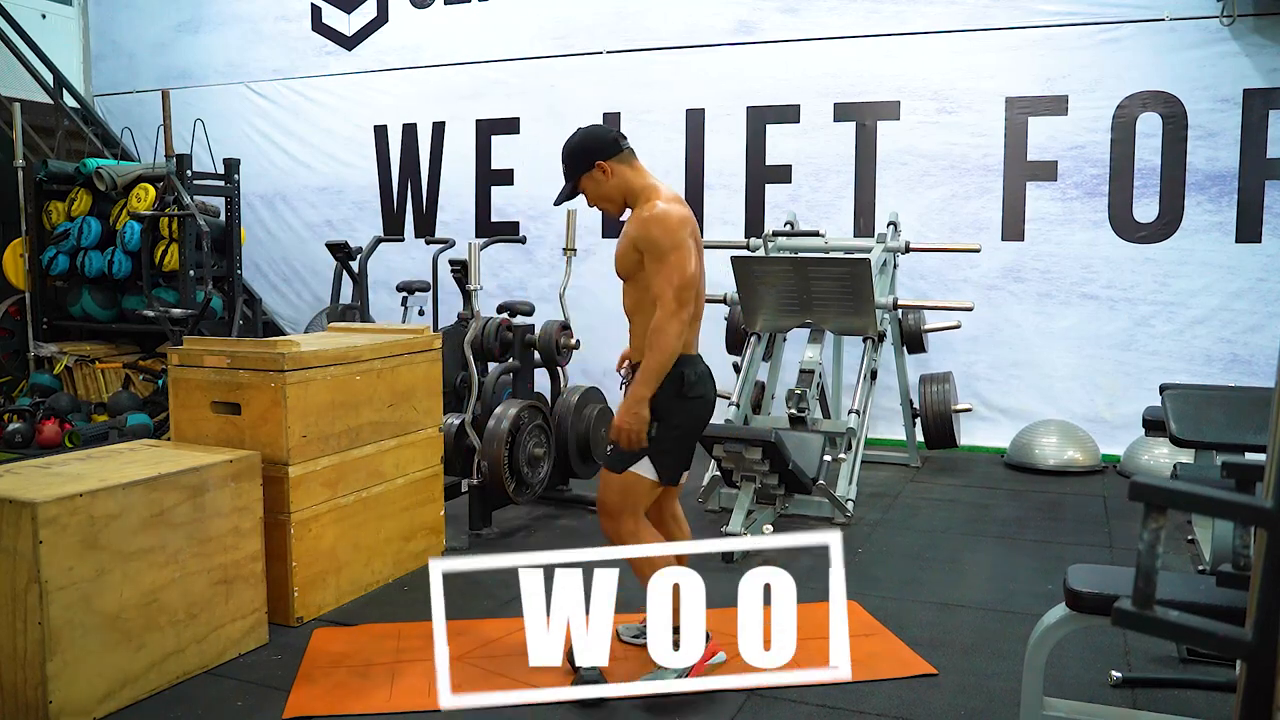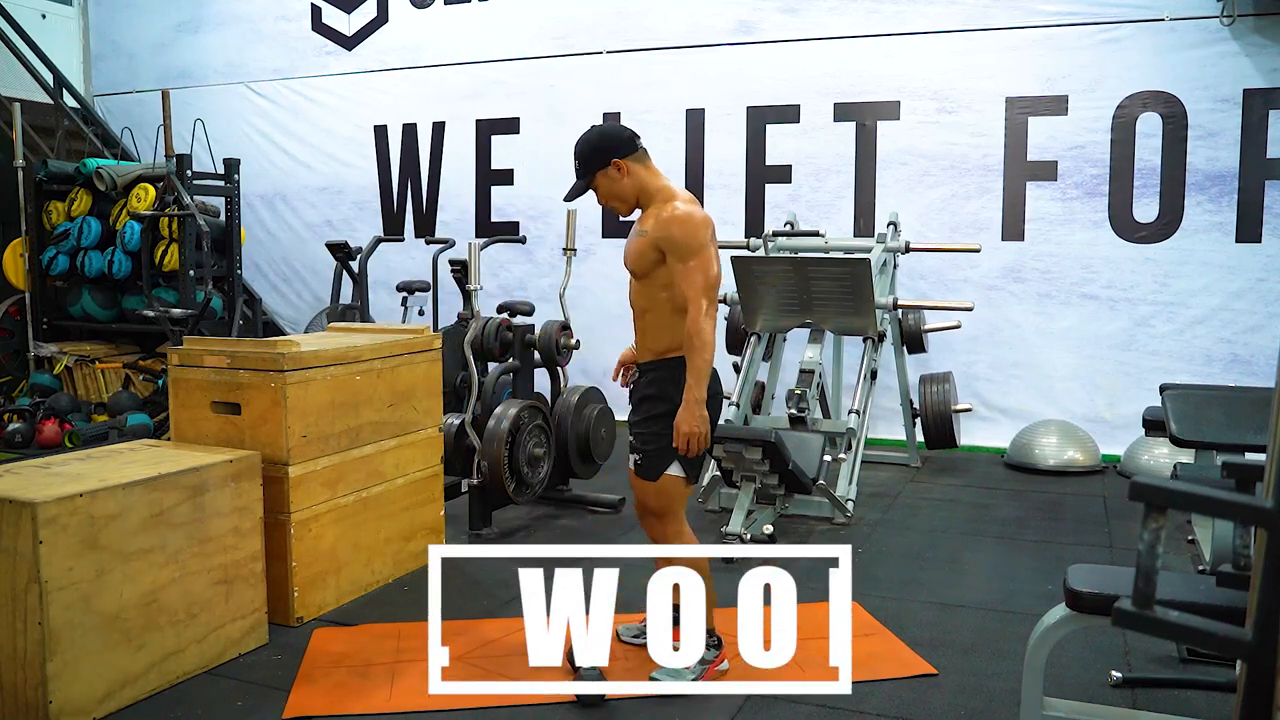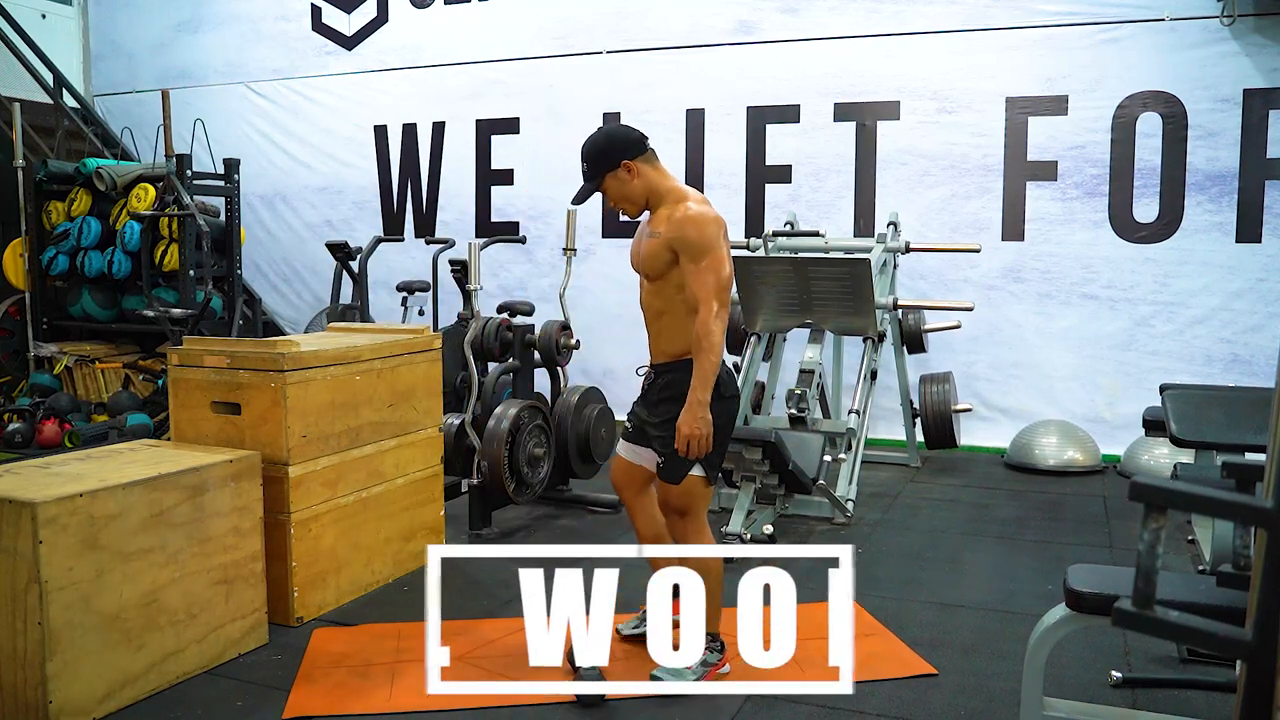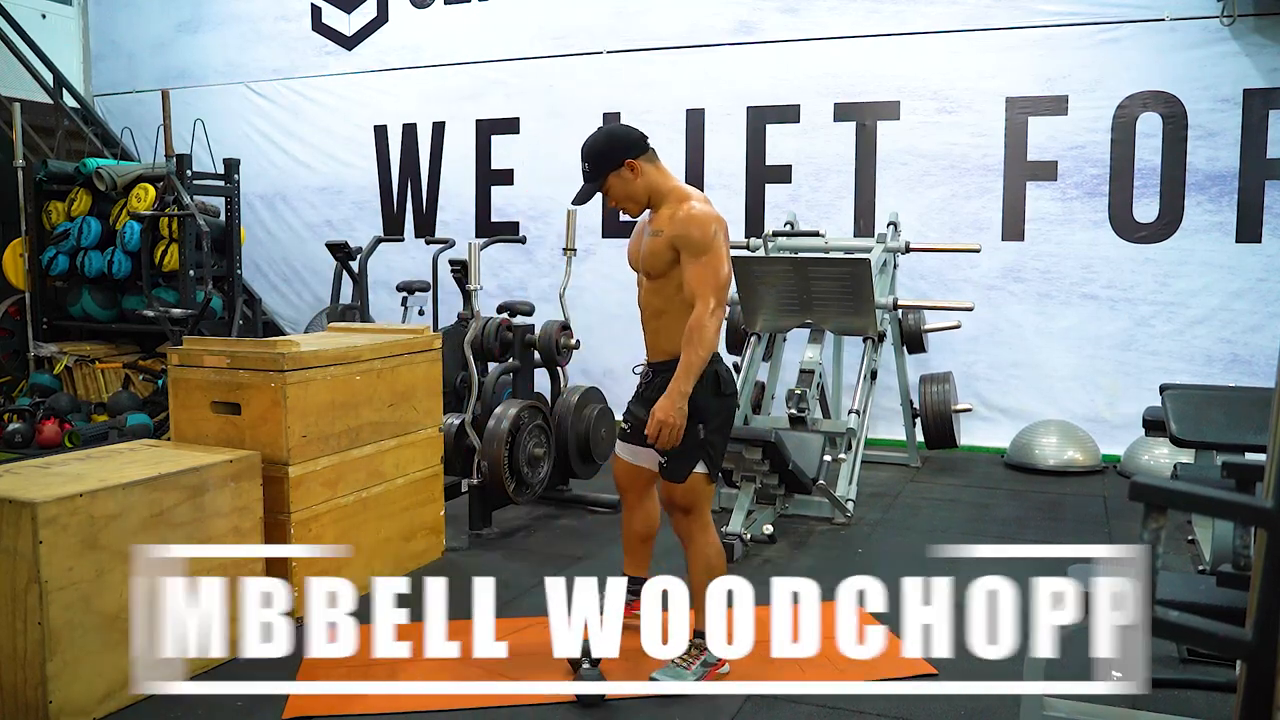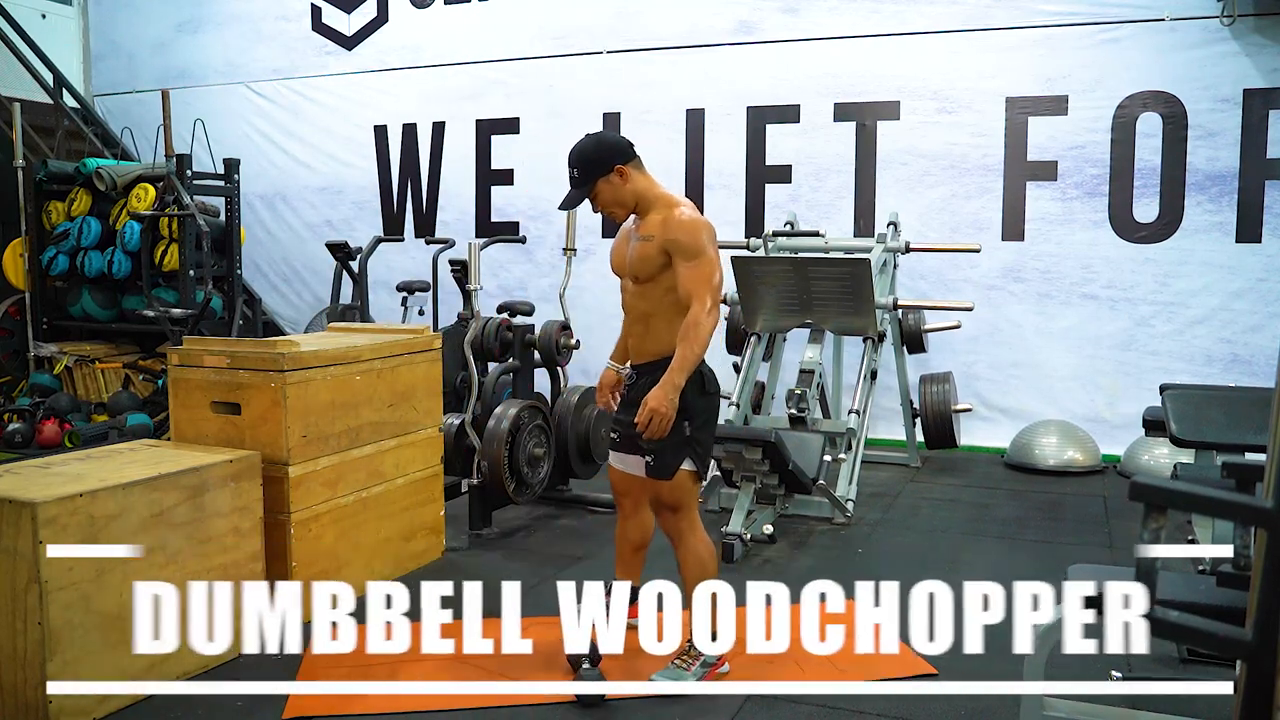
dt=0.2s
person 1, frame 1
left shoulder: (660, 216)
right shoulder: (654, 215)
left elbow: (674, 313)
left wrist: (637, 395)
left hip: (673, 389)
right hip: (672, 383)
left knee: (618, 511)
right knee: (658, 505)
left ankle: (696, 640)
right ankle: (673, 617)
person 1, frame 2
left shoulder: (680, 217)
right shoulder: (651, 217)
left elbow: (700, 312)
left wrist: (693, 400)
left hip: (678, 385)
right hip: (654, 379)
left knee: (662, 515)
right knee: (656, 507)
left ankle: (708, 645)
right ankle: (677, 616)
person 1, frame 3
left shoulder: (695, 219)
right shoulder: (653, 219)
left elbow: (711, 314)
left wrist: (698, 404)
left hip: (694, 387)
right hip: (661, 378)
left knee: (683, 513)
right knee: (628, 480)
left ankle: (712, 647)
right ankle: (673, 600)
person 1, frame 4
left shoulder: (696, 218)
right shoulder: (648, 220)
left elbow: (708, 311)
left wrist: (678, 394)
left hip: (693, 386)
right hip: (658, 378)
left knee: (688, 513)
right knee: (631, 484)
left ankle: (710, 647)
right ankle: (630, 589)
person 1, frame 5
left shoulder: (683, 223)
right shoulder: (629, 229)
left elbow: (702, 310)
left wrist: (669, 386)
right wrist: (616, 365)
left hip: (676, 388)
right hip: (639, 380)
left knee: (677, 514)
right knee: (629, 497)
left ankle: (707, 647)
right ankle: (624, 600)
